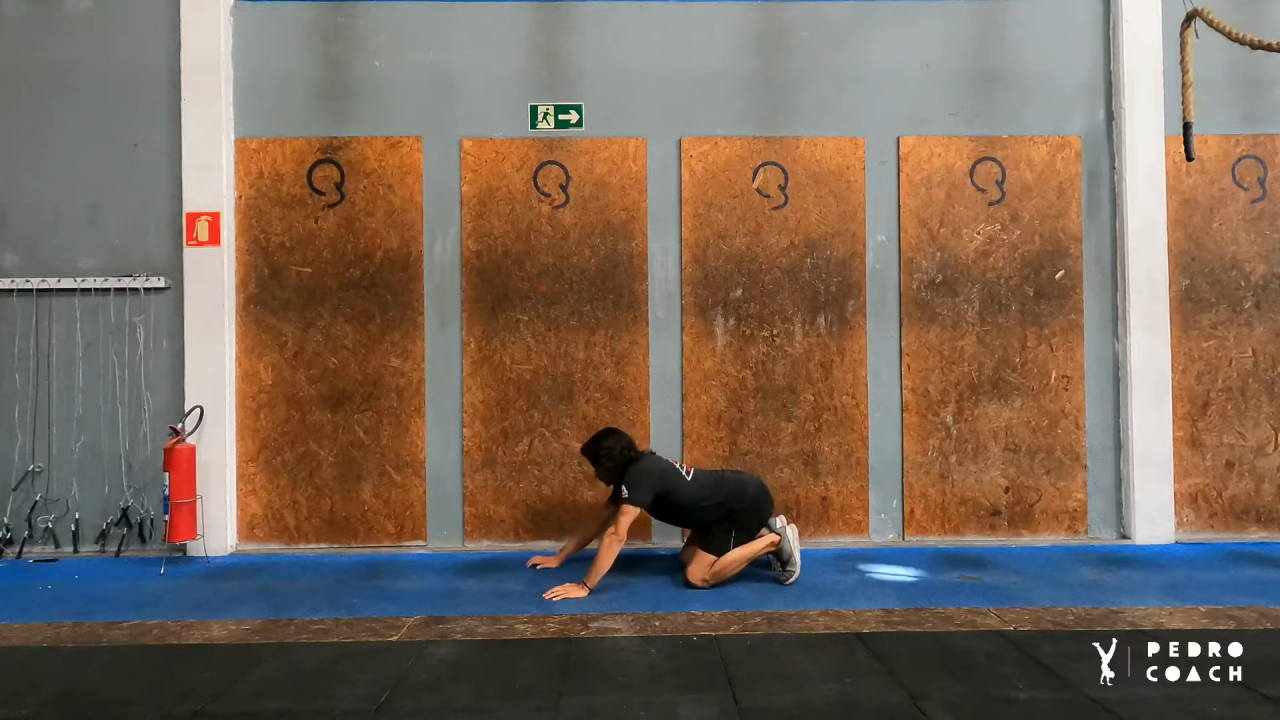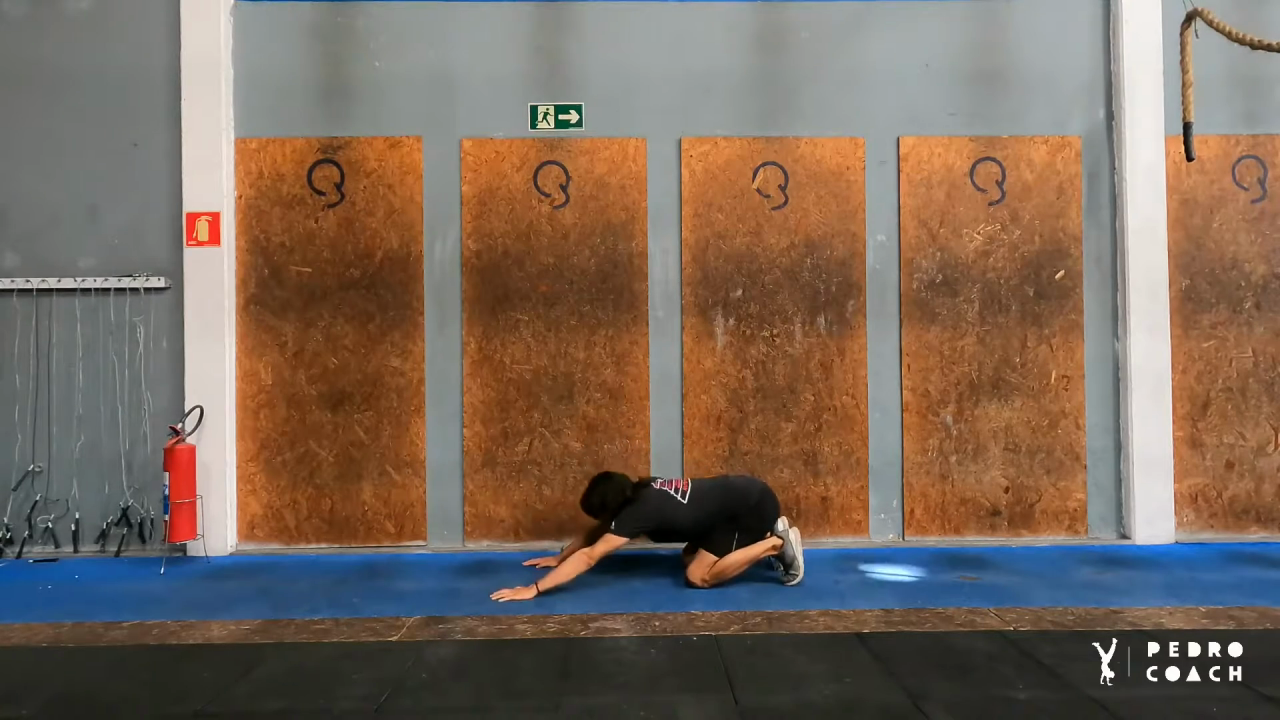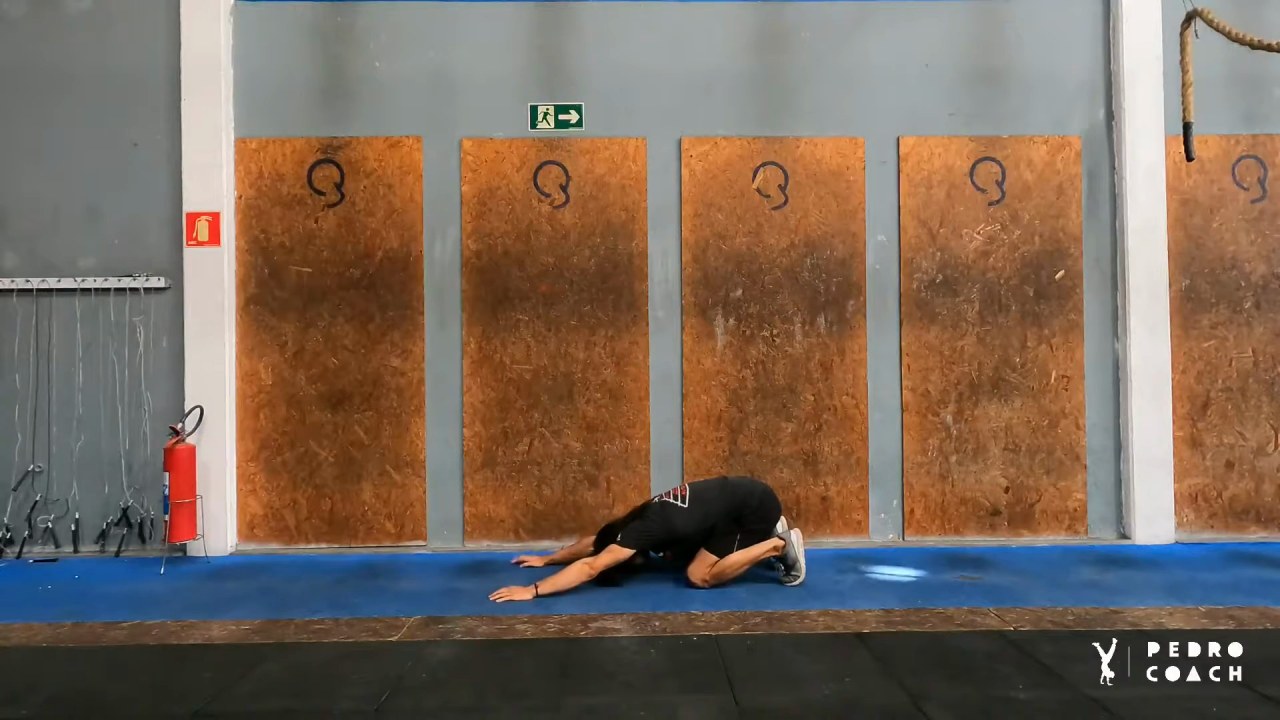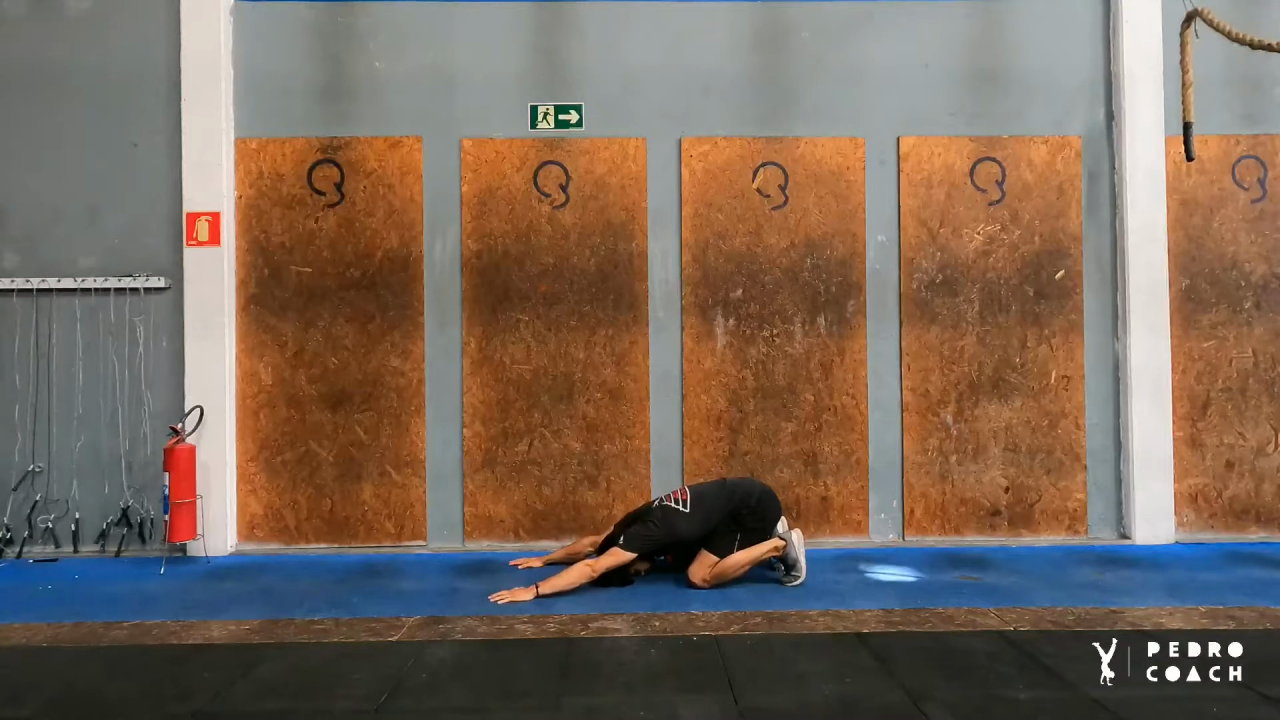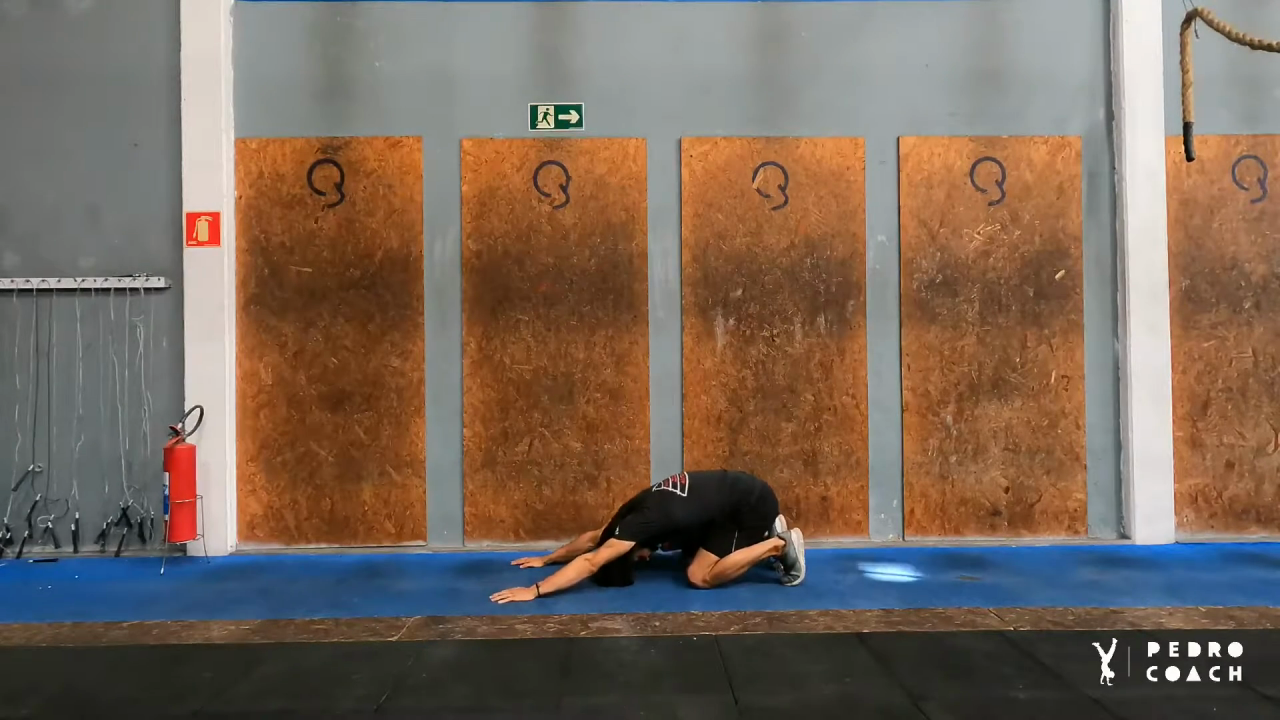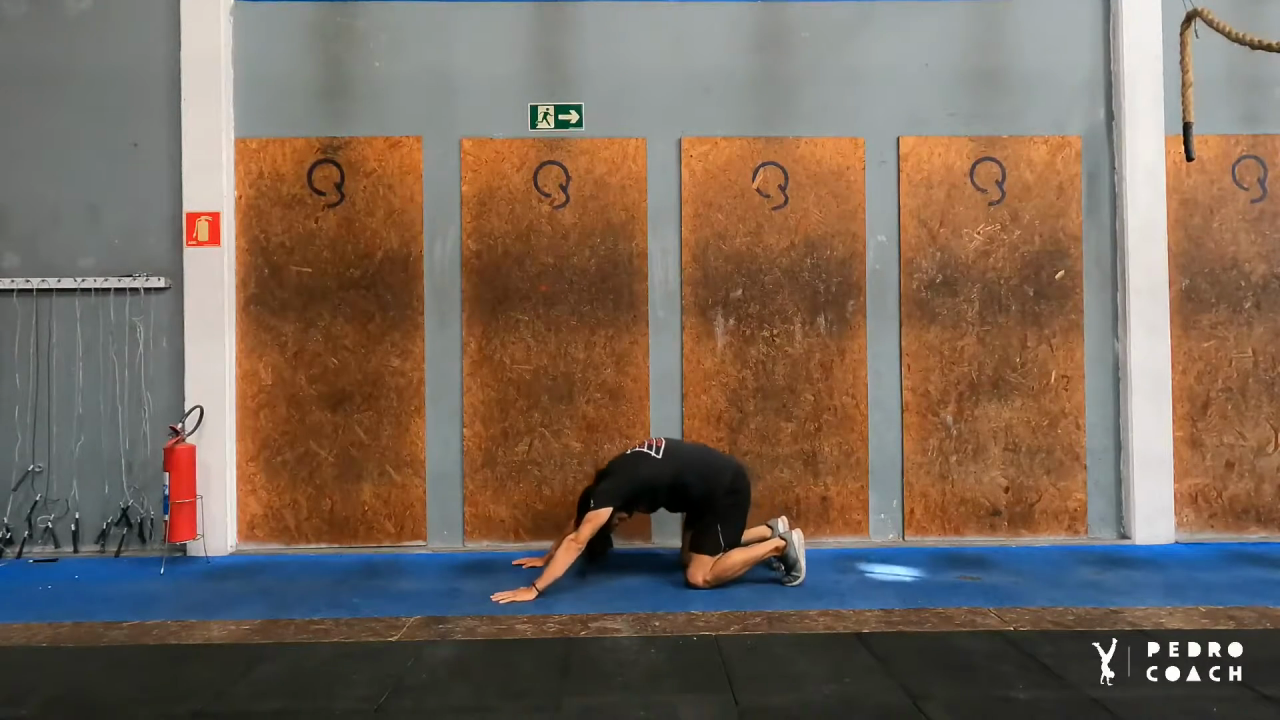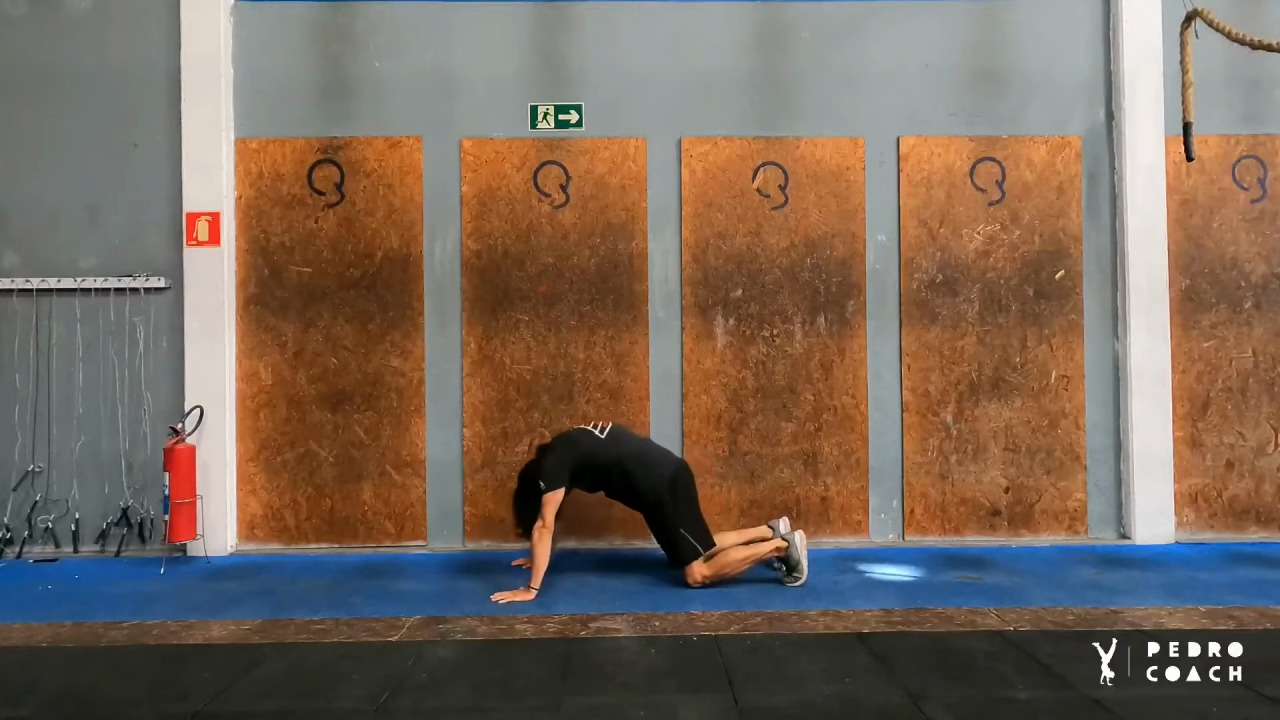
dt=0.7s
person 1, frame 1
left shoulder: (639, 475)
right shoulder: (635, 470)
left elbow: (615, 536)
right elbow: (602, 521)
left wrist: (584, 587)
right wrist: (560, 557)
left hip: (747, 502)
right hip: (737, 492)
left knee: (698, 576)
right knee: (688, 557)
left ankle: (774, 541)
right ankle: (765, 529)
person 1, frame 2
left shoulder: (638, 512)
right shoulder: (640, 494)
left elbow: (589, 556)
right elbow: (595, 533)
left wrist: (534, 589)
right wrist: (558, 558)
left hip: (753, 505)
right hip: (744, 493)
left knee: (699, 576)
right knee: (690, 558)
left ankle: (777, 544)
right ankle: (769, 532)
person 1, frame 3
left shoulder: (644, 530)
right shoulder: (642, 518)
left elbow: (590, 567)
right elbow: (592, 543)
left wrist: (532, 590)
right wrist: (545, 559)
left hip: (754, 505)
right hip: (743, 495)
left knee: (700, 576)
right knee: (692, 557)
left ankle: (778, 545)
right ankle: (770, 534)
person 1, frame 4
left shoulder: (649, 532)
right shoulder: (640, 520)
left elbow: (592, 568)
right elbow: (592, 543)
left wrist: (534, 590)
right wrist: (543, 559)
left hip: (754, 505)
right hip: (741, 495)
left knee: (700, 575)
right knee: (696, 559)
left ankle: (780, 544)
right ankle: (770, 533)
person 1, frame 5
left shoulder: (643, 521)
right shoulder: (639, 510)
left elbow: (591, 562)
right elbow: (593, 538)
left wrist: (534, 590)
right wrist: (545, 559)
left hip: (752, 503)
right hip: (741, 492)
left knee: (700, 576)
right knee: (694, 557)
left ankle: (778, 545)
right ankle: (768, 531)
person 1, frame 6
left shoulder: (610, 489)
right shoulder: (616, 477)
left elbow: (577, 542)
right elbow: (577, 533)
left wrist: (534, 589)
right wrist: (547, 559)
left hip: (725, 487)
right hip: (713, 482)
left knee: (699, 576)
right knee: (690, 557)
left ankle: (780, 544)
right ankle: (770, 531)
person 1, frame 7
left shoulder: (551, 464)
right shoulder: (562, 453)
left elbow: (544, 526)
right elbow: (548, 525)
left wrist: (532, 588)
right wrist: (538, 558)
left hip: (662, 486)
right hip: (666, 476)
left knee: (697, 574)
right knee: (699, 550)
left ankle: (781, 546)
right ankle: (771, 531)
